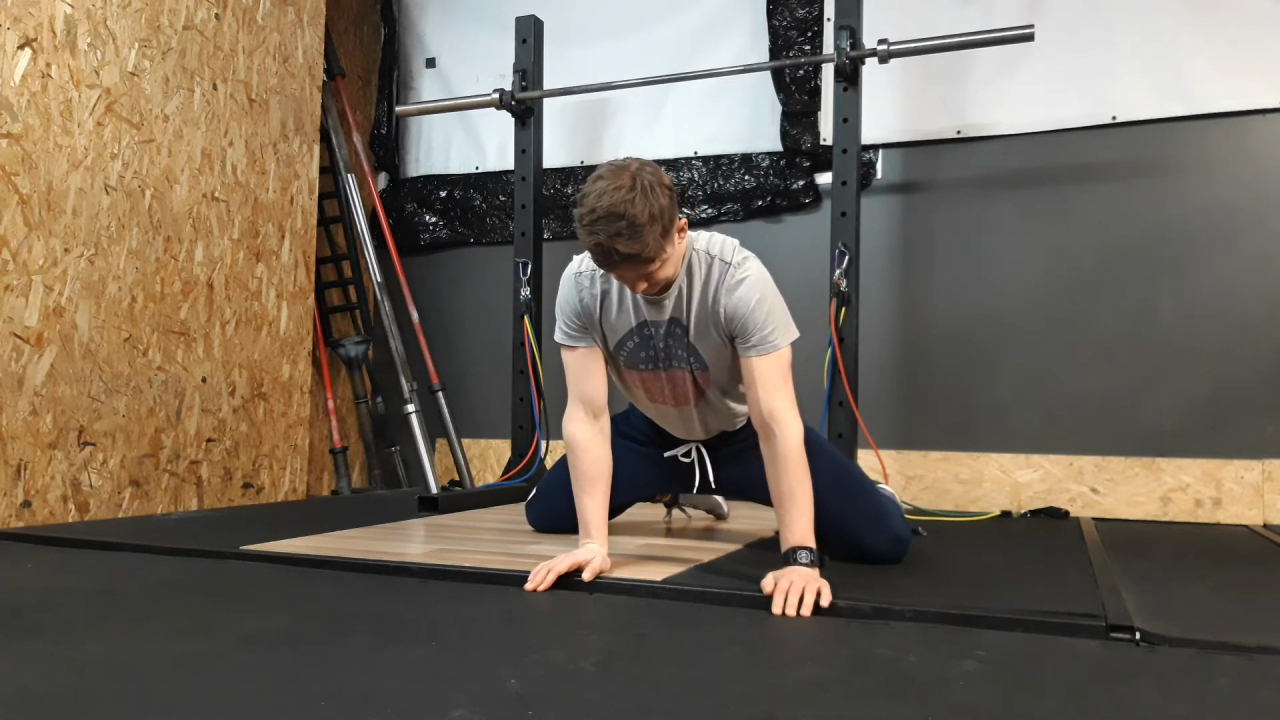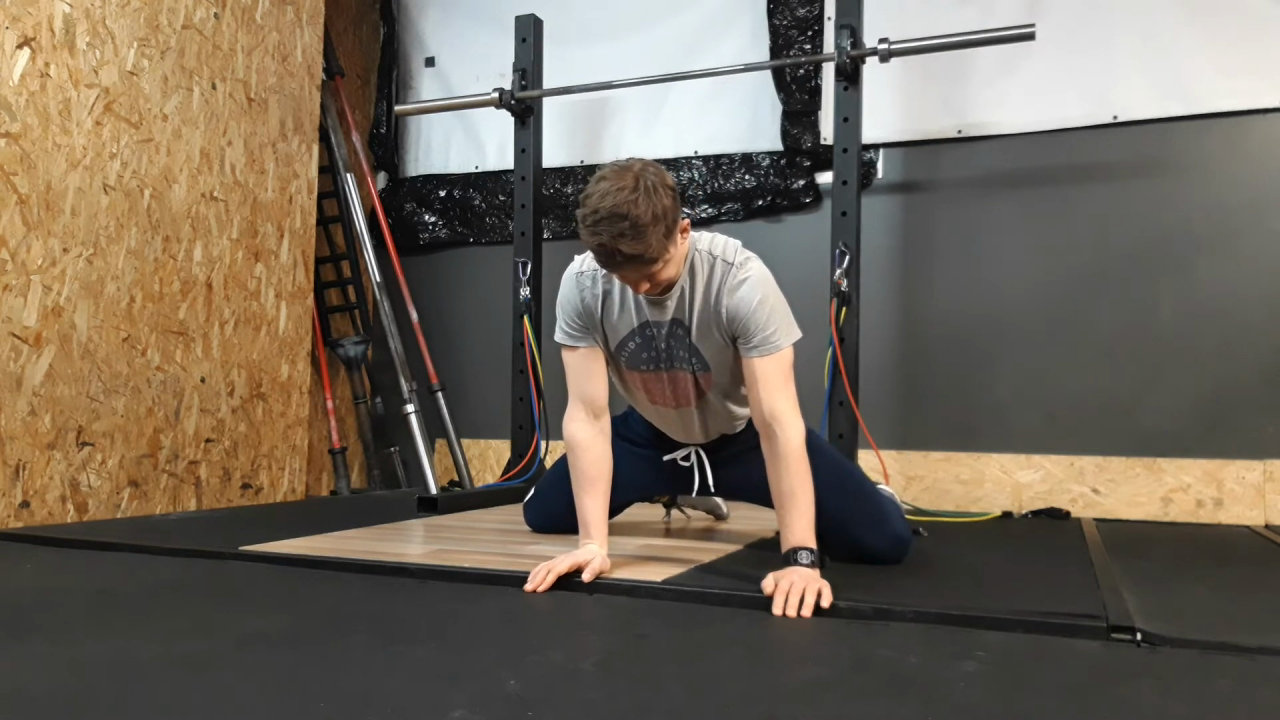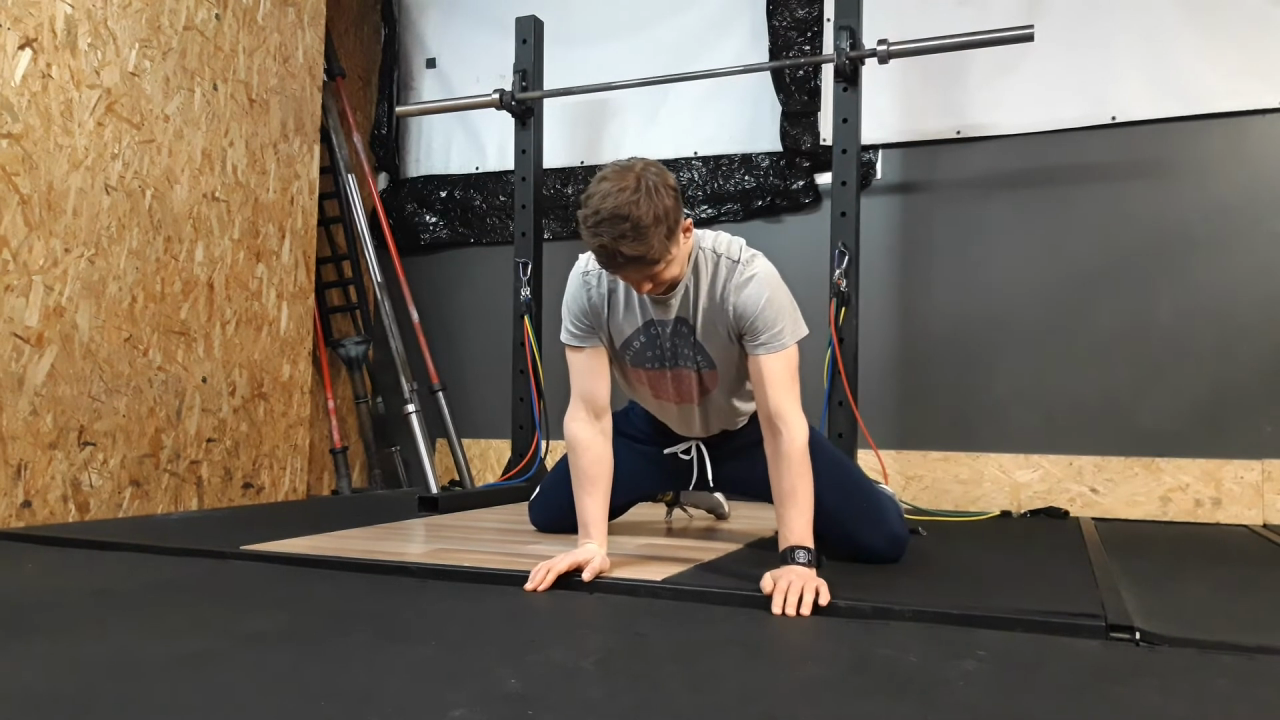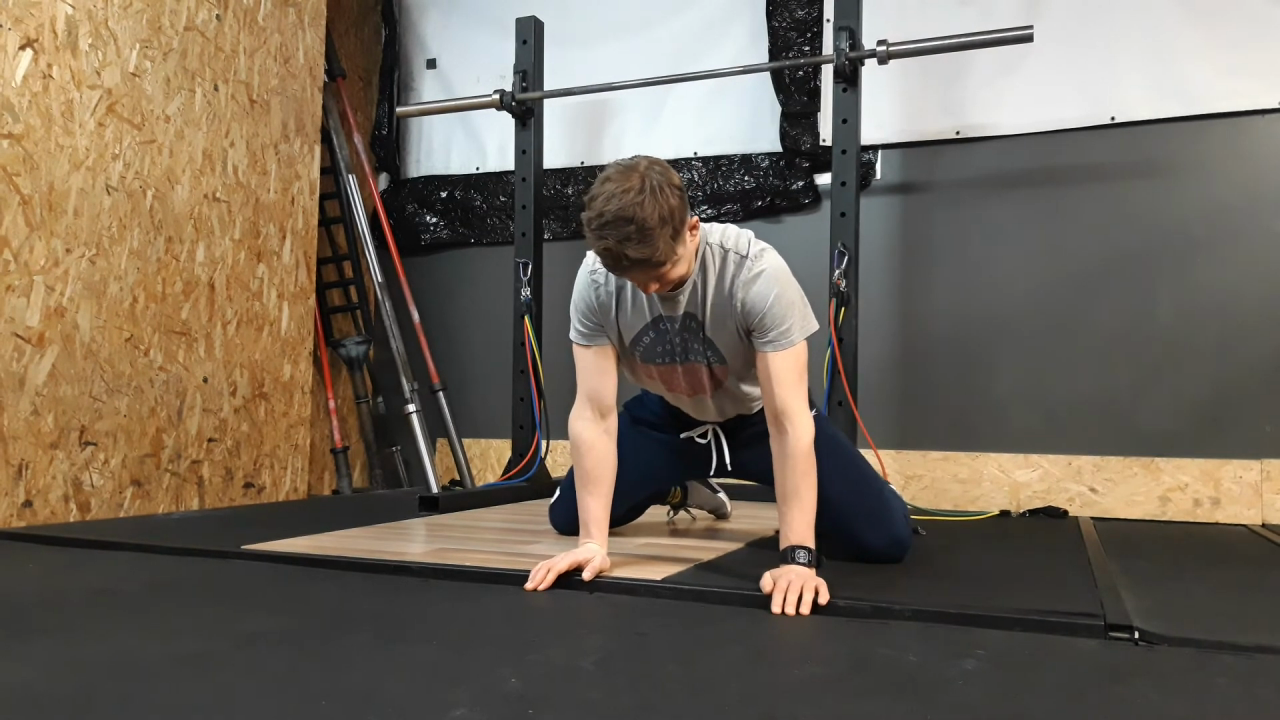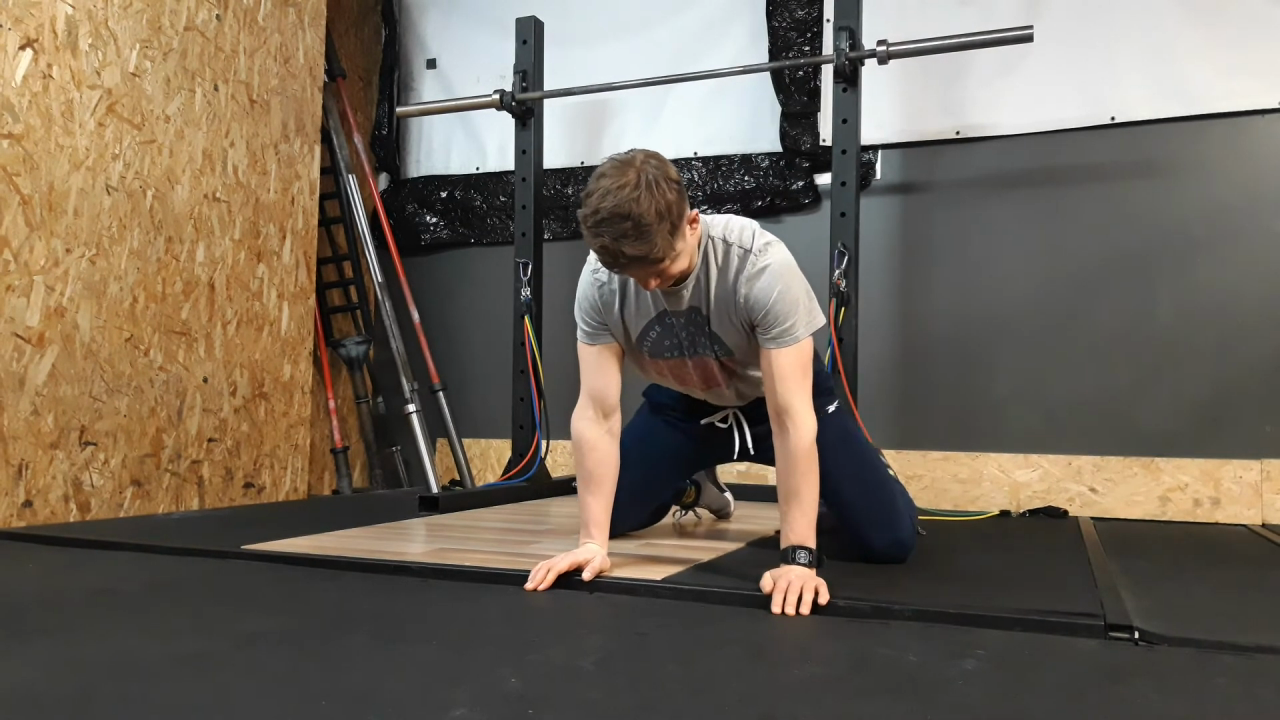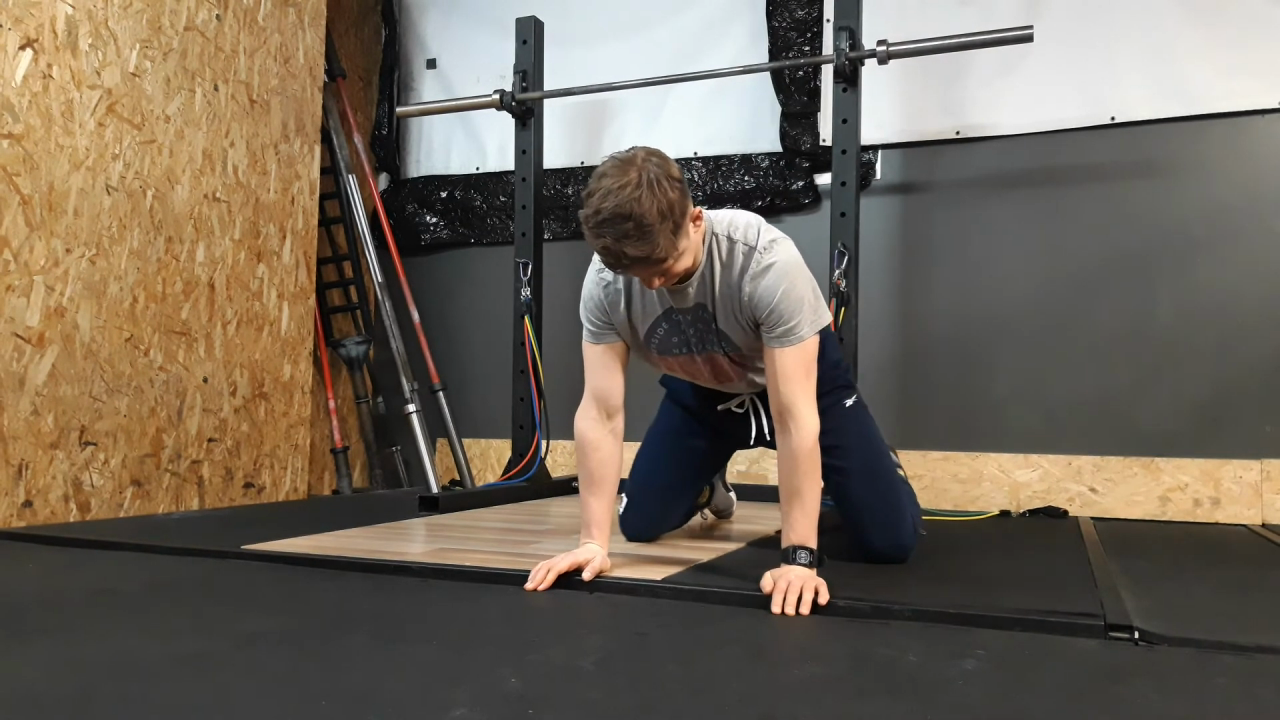
dt=0.4s
person 1, frame 1
left shoulder: (738, 278)
right shoulder: (580, 285)
left elbow: (776, 422)
right elbow: (587, 416)
left wrist: (800, 556)
right wrist: (593, 542)
left hip: (740, 432)
right hip: (653, 432)
left knee: (883, 538)
right knee: (545, 515)
right ankle: (677, 491)
person 1, frame 2
left shoulder: (741, 278)
right shoulder: (582, 285)
left elbow: (778, 423)
right elbow: (587, 415)
left wrist: (800, 557)
right wrist: (593, 542)
left hip: (740, 435)
right hip: (651, 434)
left knee: (884, 538)
right knee: (542, 514)
right ankle: (675, 491)
person 1, frame 3
left shoulder: (747, 278)
right shoulder: (587, 283)
left elbow: (781, 421)
right elbow: (589, 415)
left wrist: (797, 556)
right wrist: (592, 542)
left hip: (744, 430)
right hip: (654, 430)
left knee: (881, 538)
right knee: (547, 514)
right ankle: (676, 489)
person 1, frame 4
left shoulder: (756, 272)
right shoulder: (595, 281)
left elbow: (788, 421)
right elbow: (594, 414)
left wrist: (797, 555)
right wrist: (594, 542)
left hip: (757, 417)
right hip: (665, 415)
left knee: (884, 538)
right knee: (566, 517)
right ankle: (681, 488)
person 1, frame 5
left shoulder: (762, 265)
right shoulder: (599, 279)
left elbow: (790, 418)
right elbow: (598, 414)
left wrist: (798, 556)
right wrist: (592, 542)
left hip: (774, 398)
right hip: (683, 403)
left knee: (888, 539)
right knee: (610, 518)
right ankle: (694, 487)
person 1, frame 6
left shoulder: (768, 261)
right shoulder: (605, 279)
left elbow: (794, 417)
right elbow: (601, 412)
left wrist: (799, 556)
right wrist: (593, 541)
left hip: (804, 382)
right hip: (700, 389)
left knee: (889, 542)
right knee: (640, 523)
right ankle: (706, 487)
